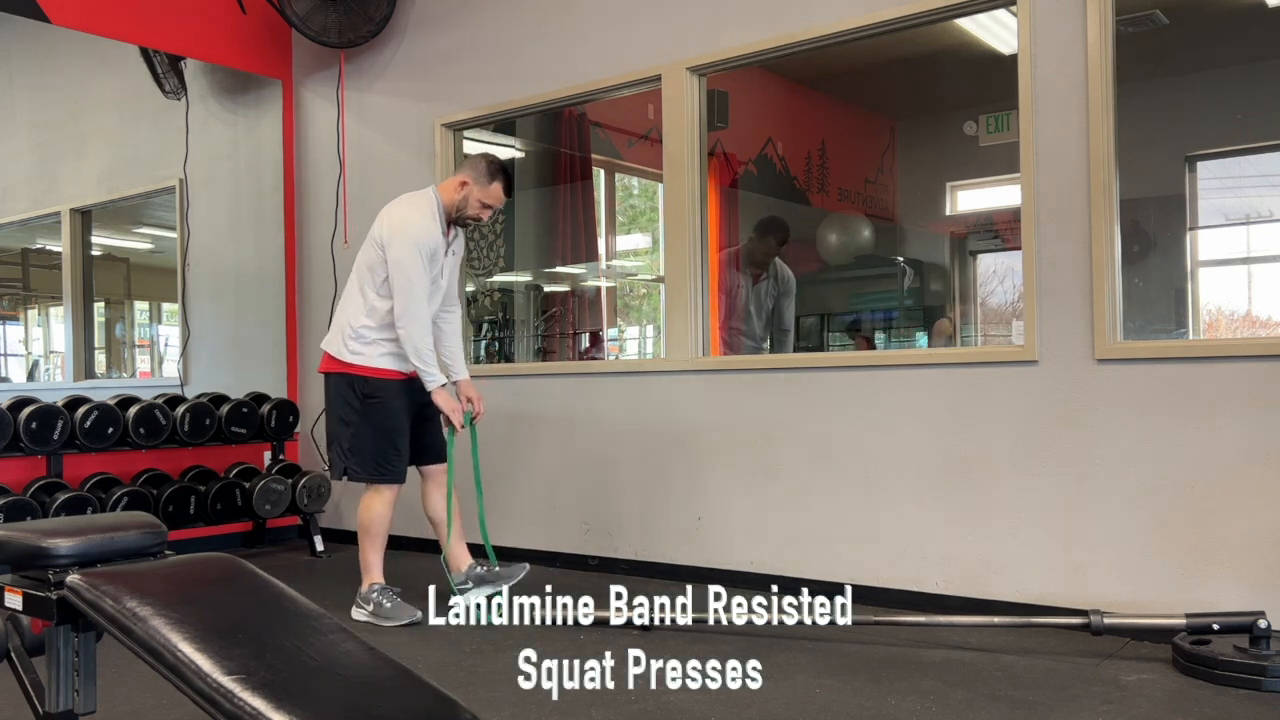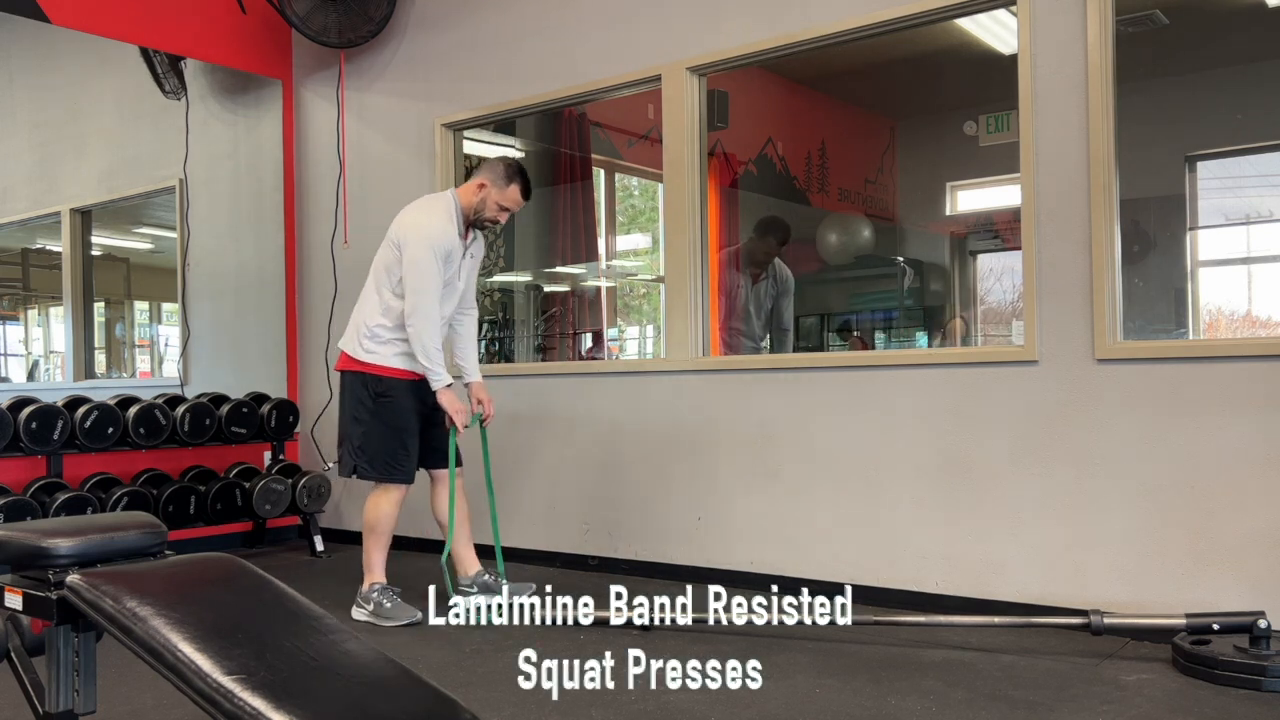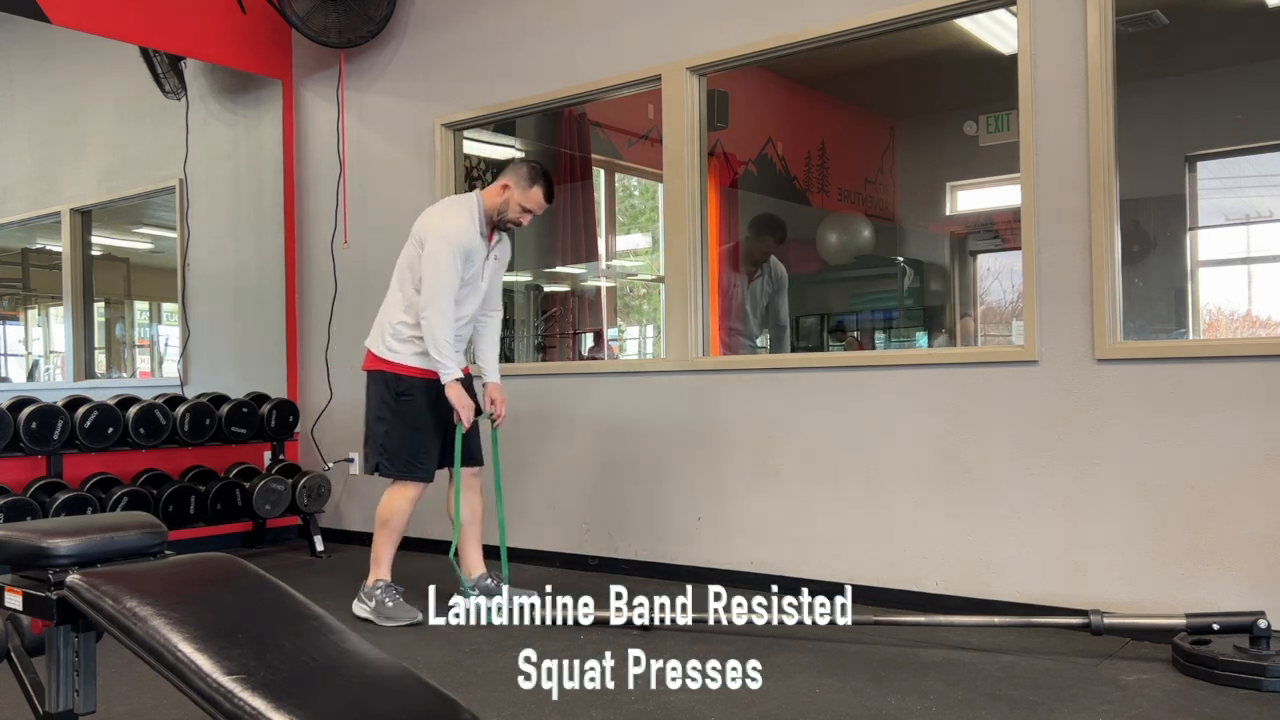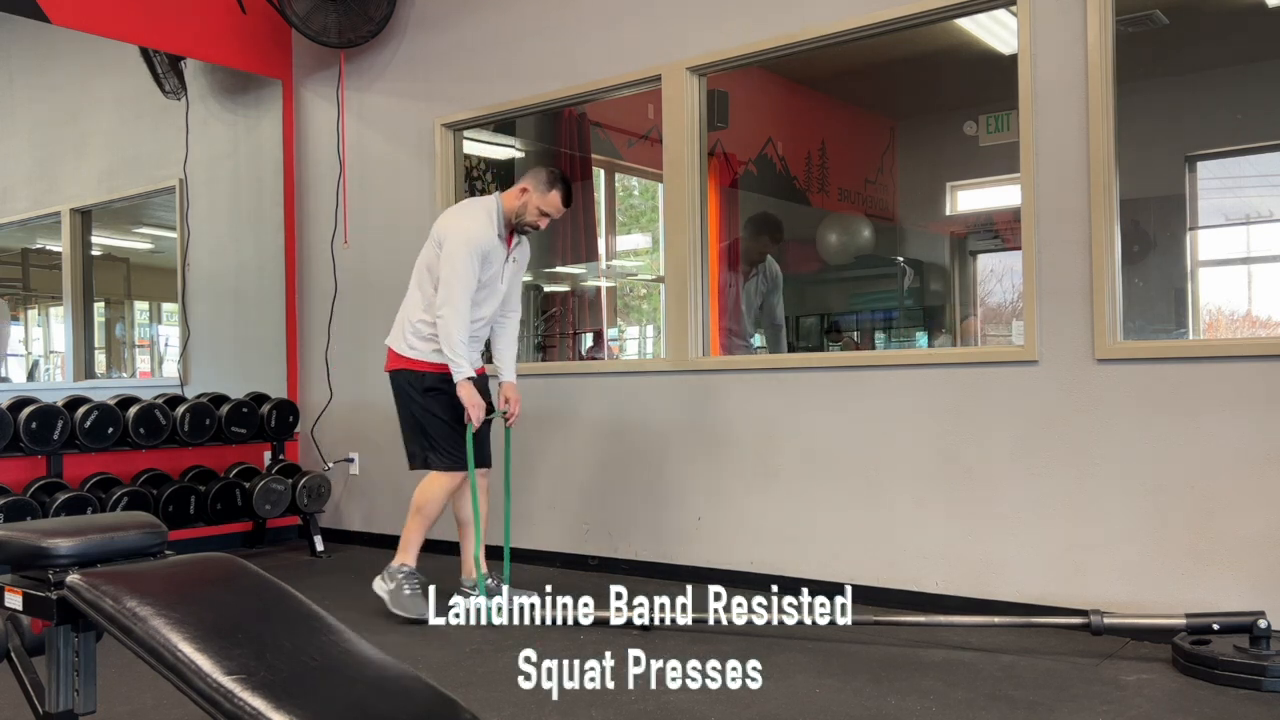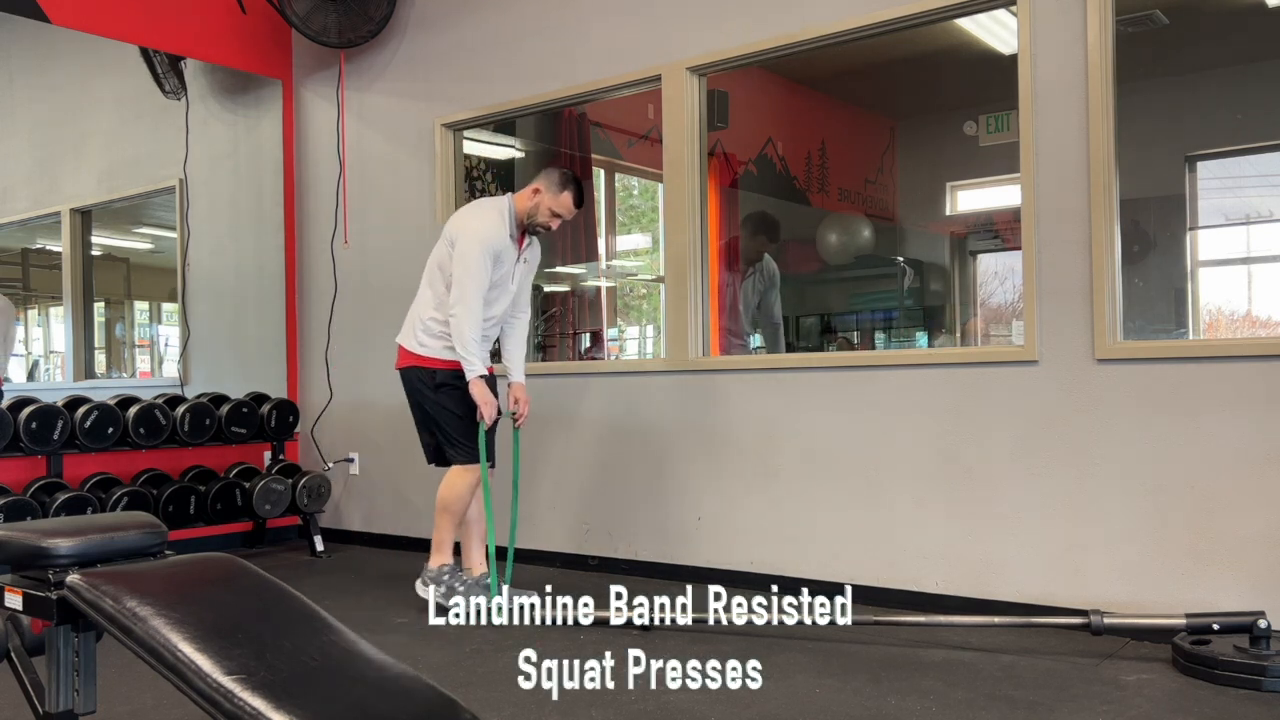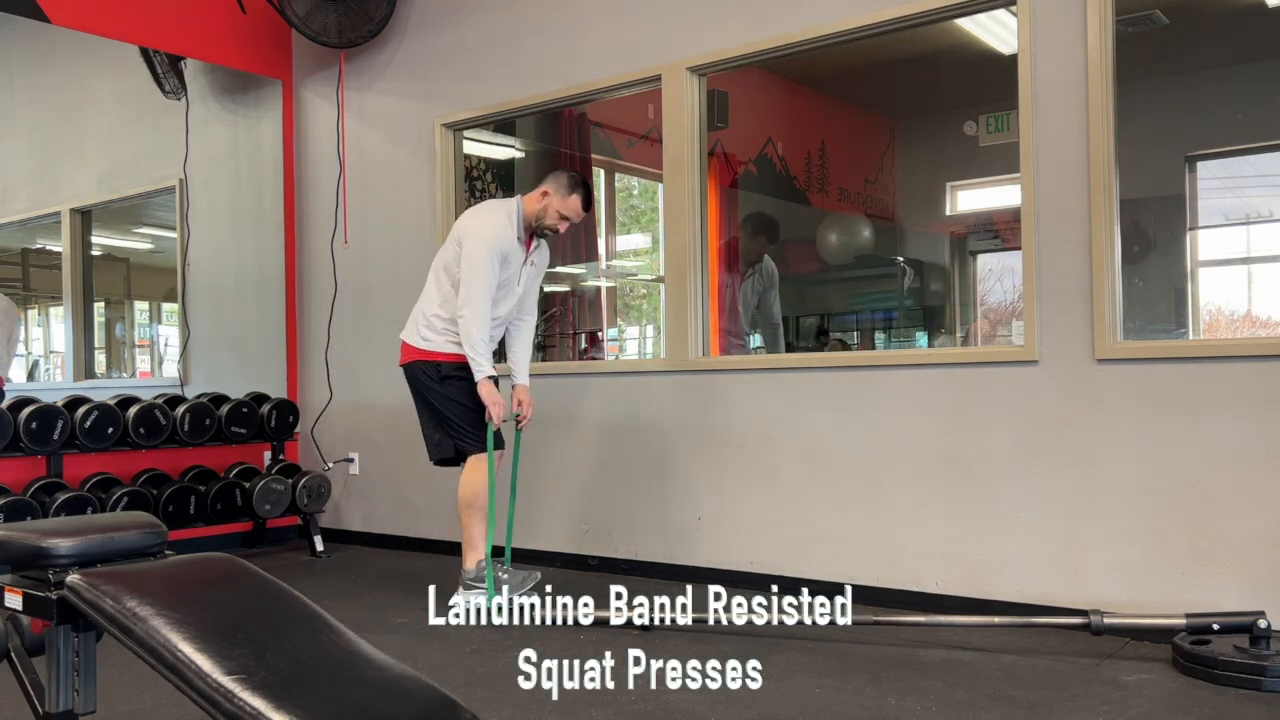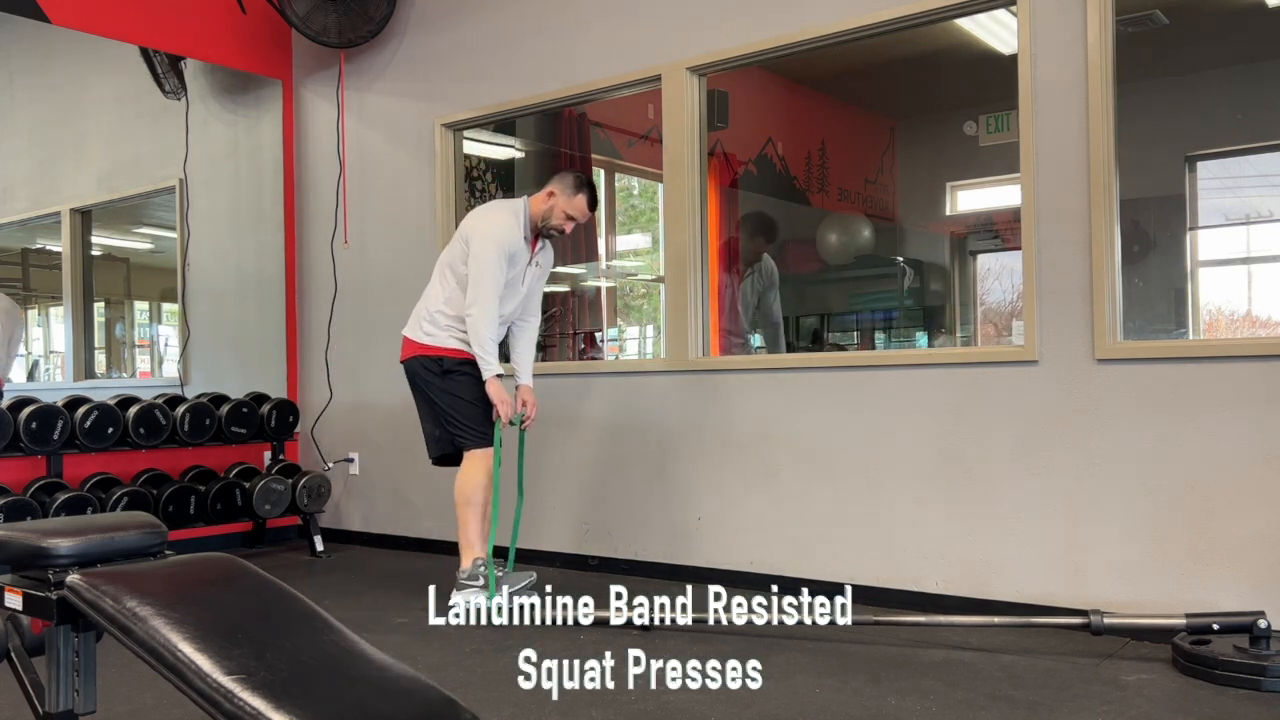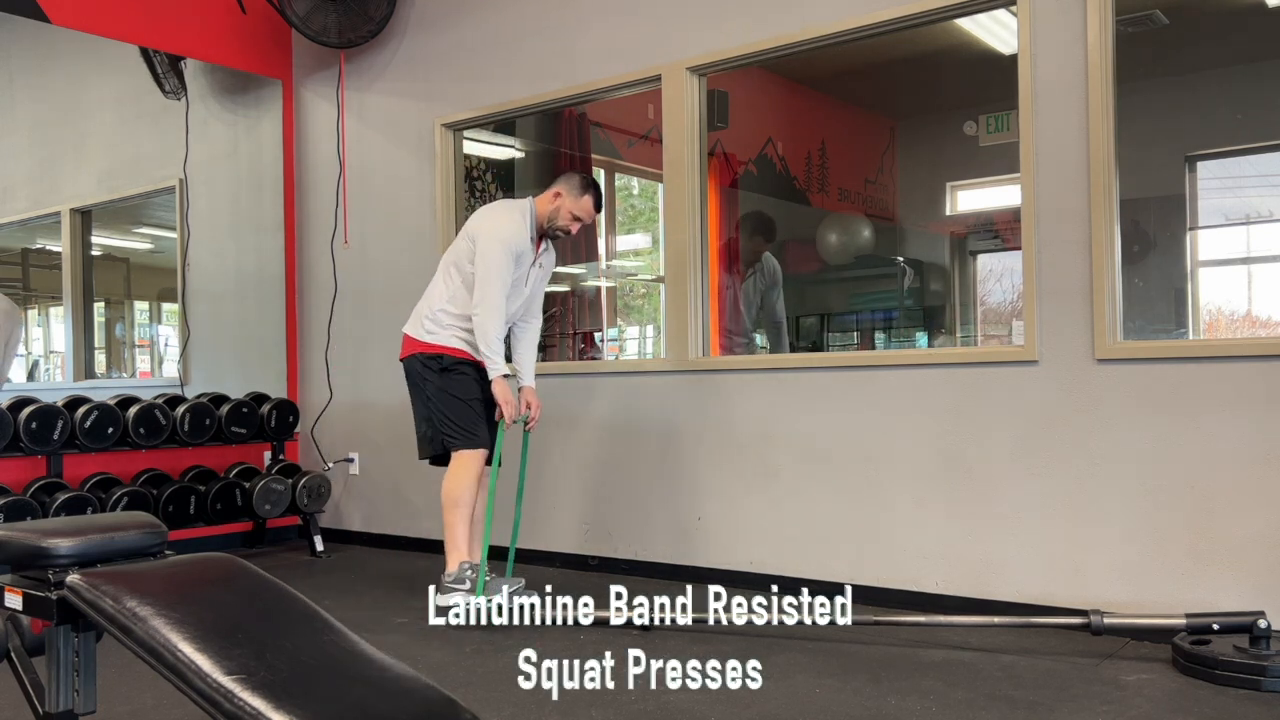
dt=0.2s
person 1, frame 1
left shoulder: (453, 234)
right shoulder: (411, 222)
left elbow: (446, 311)
right elbow: (409, 314)
left wrist: (460, 378)
right wrist: (437, 385)
left hip: (403, 366)
right hip: (364, 364)
left knee: (435, 467)
right knee: (384, 479)
left ankle: (465, 573)
right ankle: (371, 592)
person 1, frame 2
left shoulder: (473, 239)
right shoulder: (428, 223)
left elbow: (463, 313)
right elbow: (420, 314)
left wrist: (473, 379)
right wrist: (442, 386)
left hip: (419, 368)
right hip: (379, 365)
left knee: (447, 470)
right knee: (393, 479)
left ankle: (472, 578)
right ankle: (372, 592)
person 1, frame 3
left shoulder: (501, 243)
right shoulder: (451, 223)
left elbow: (488, 314)
right elbow: (435, 309)
left wrist: (491, 378)
right wrist: (451, 381)
left hip: (445, 366)
right hip: (402, 363)
left knee: (468, 469)
right knee: (412, 476)
left ankle: (475, 579)
right ankle: (376, 588)
person 1, frame 4
left shoulder: (520, 247)
right shoulder: (469, 224)
left elbow: (507, 315)
right elbow: (450, 308)
left wrist: (507, 378)
right wrist: (463, 380)
left hip: (463, 365)
right hip: (422, 359)
left knee: (475, 470)
right knee: (449, 467)
left ankle: (474, 578)
right ankle: (398, 573)
person 1, frame 5
left shoulder: (531, 248)
right shoulder: (481, 224)
left elbow: (516, 316)
right elbow: (464, 307)
left wrist: (516, 378)
right wrist: (477, 379)
left hip: (469, 362)
right hip: (431, 356)
left knee: (477, 464)
right knee: (469, 461)
left ankle: (475, 576)
right ankle: (437, 569)
person 1, frame 6
left shoulder: (539, 251)
right shoulder: (490, 224)
left elbow: (522, 319)
right elbow: (472, 306)
left wrist: (521, 381)
right wrist: (486, 378)
left hip: (470, 359)
right hip: (434, 351)
left knee: (481, 458)
right knee: (483, 452)
left ankle: (477, 575)
right ankle: (476, 571)
person 1, frame 7
left shoulder: (544, 253)
right shoulder: (496, 223)
left elbow: (526, 320)
right elbow: (480, 306)
left wrist: (525, 382)
right wrist: (493, 377)
left hip: (470, 356)
right hip: (436, 348)
left knee: (483, 457)
right knee: (480, 450)
left ankle: (477, 573)
right ankle: (471, 572)
person 1, frame 8
left shoulder: (545, 254)
right shoulder: (503, 223)
left elbow: (527, 321)
right elbow: (487, 305)
left wrist: (527, 383)
right wrist: (499, 378)
left hip: (471, 356)
right hip: (437, 347)
left knee: (482, 462)
right knee: (469, 452)
left ankle: (475, 574)
right ankle: (456, 576)
